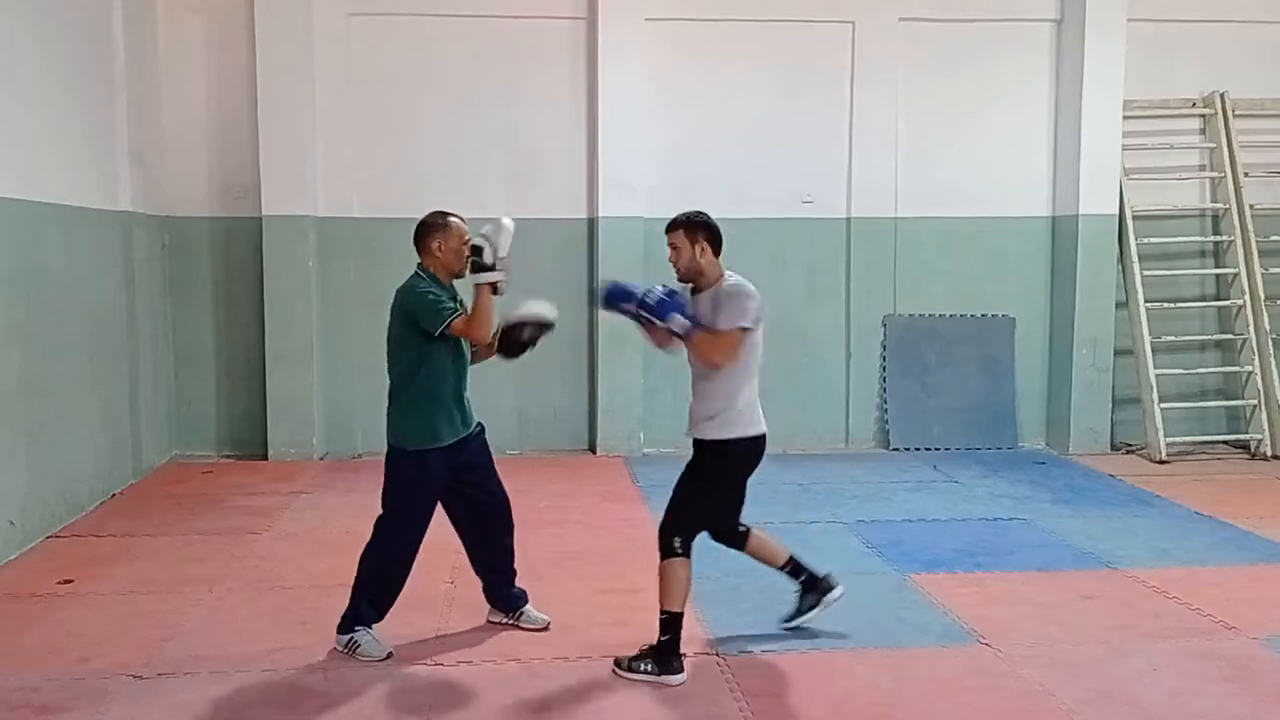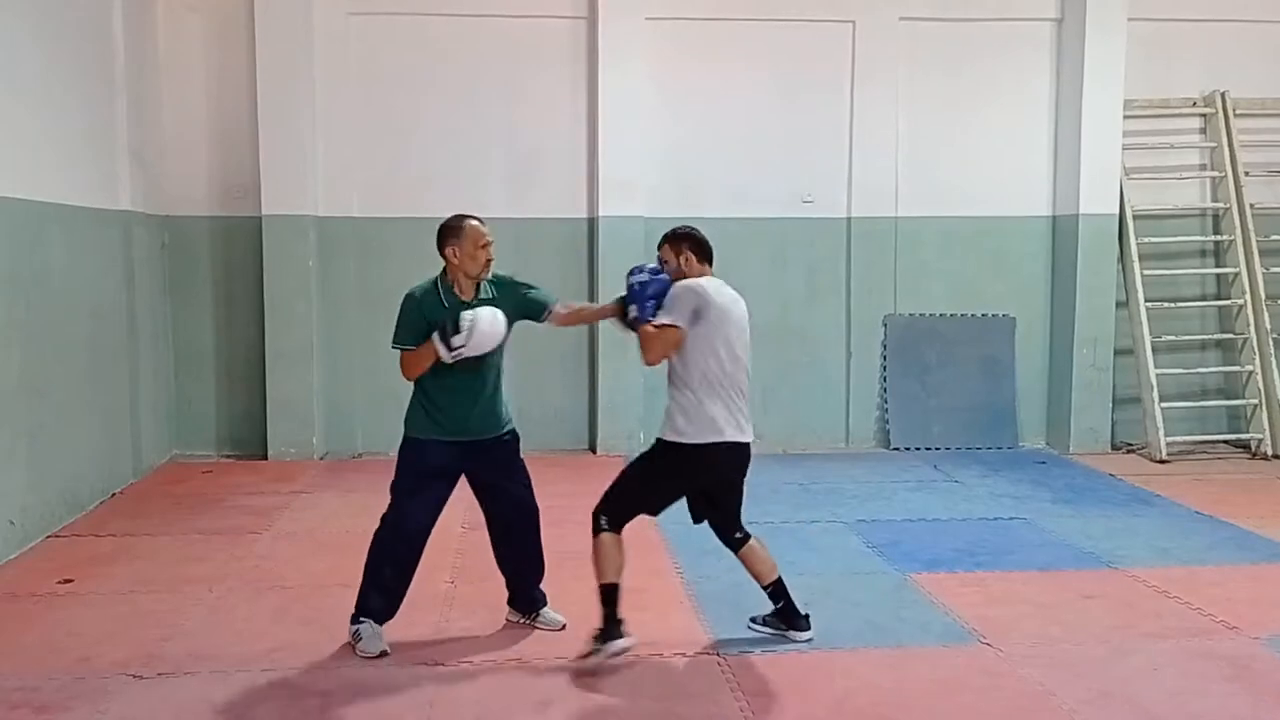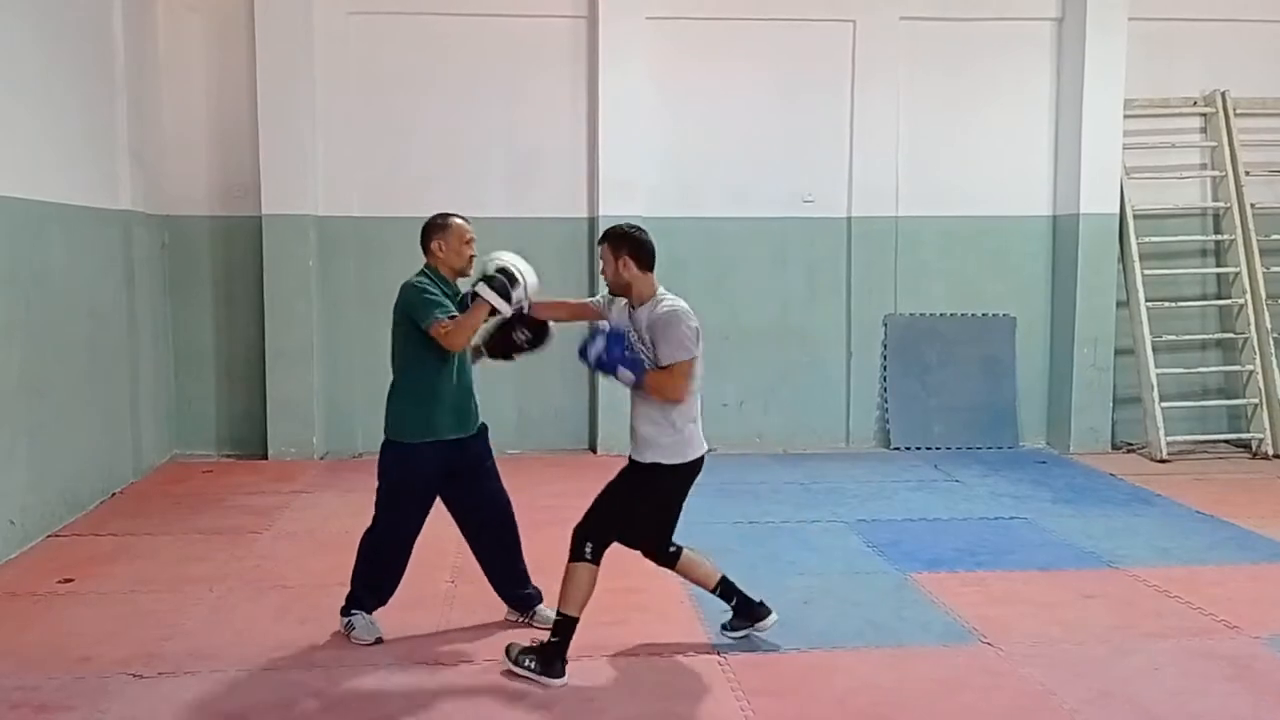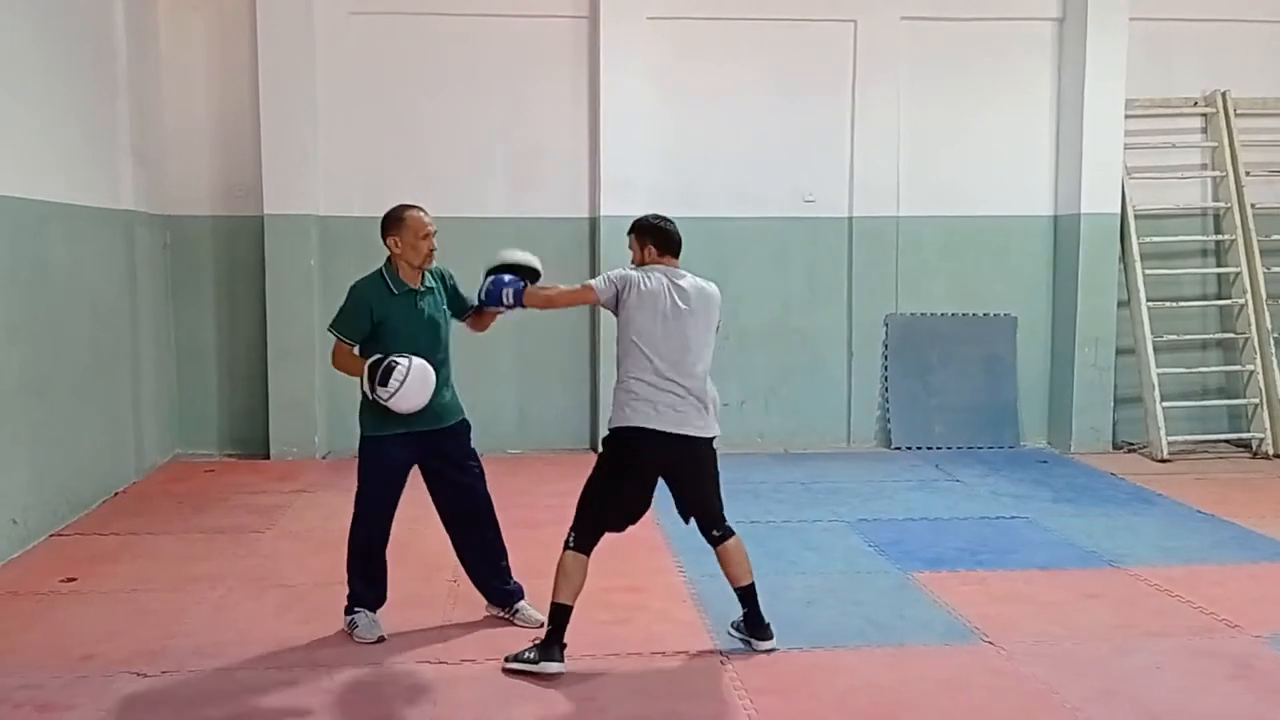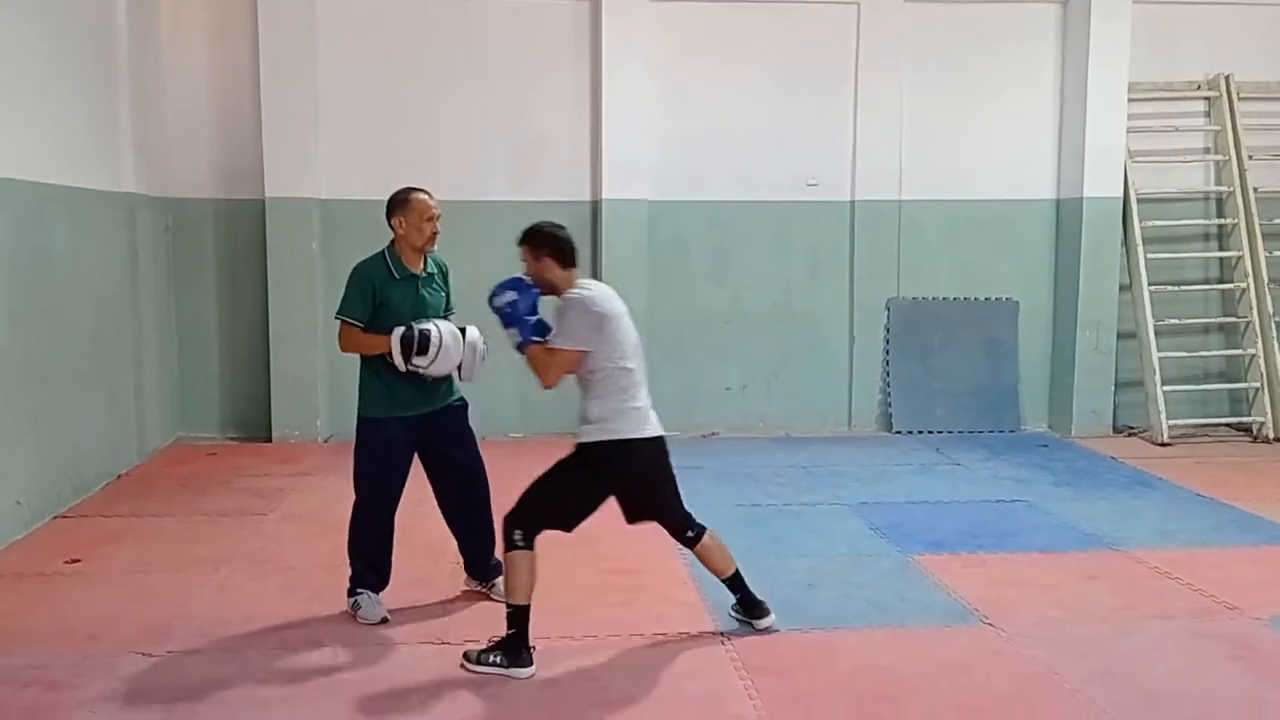
dt=0.4s
person 1, frame 1
left shoulder: (735, 293)
right shoulder: (700, 292)
left elbow: (717, 355)
right elbow: (665, 339)
left wrist: (673, 316)
right wrist: (638, 306)
left hip: (728, 439)
right hip: (727, 434)
left knee: (674, 534)
right knee: (726, 528)
left ankle: (665, 654)
right ankle: (816, 582)
person 1, frame 2
left shoulder: (689, 292)
right shoulder: (731, 299)
left elbow: (653, 353)
left wrist: (643, 309)
right wrist: (650, 307)
left hip: (688, 441)
right hip: (734, 443)
left knee: (608, 515)
right knee: (732, 530)
left ankle: (611, 626)
right ankle: (791, 616)
person 1, frame 3
left shoulder: (672, 316)
right shoulder: (625, 306)
left elbow: (676, 389)
right elbow: (580, 310)
left wrist: (622, 368)
right wrist: (525, 305)
left hip: (666, 458)
right hip: (665, 456)
left knee: (587, 540)
right knee: (657, 547)
left ankle: (552, 656)
right ankle: (749, 609)
person 1, frame 4
left shoulder: (628, 281)
right shoulder: (710, 294)
left elbow: (567, 297)
left wrist: (509, 293)
left hip: (636, 431)
right hip: (695, 433)
left knee: (584, 531)
right knee: (717, 528)
left ankle: (551, 645)
right ankle: (756, 623)
person 1, frame 5
left shoulder: (577, 304)
right shoulder: (601, 294)
left elbow: (550, 374)
left wrist: (520, 327)
right wrist: (532, 324)
left hip: (606, 443)
right hip: (647, 438)
left knee: (519, 527)
right knee: (683, 525)
left ankle: (516, 647)
right ankle: (751, 606)
person 2, frame 1
left shoulder: (443, 291)
right shoulder: (416, 293)
left elbow: (476, 348)
right elbow: (475, 329)
right wrist: (489, 275)
left hip: (461, 434)
right hip: (418, 443)
left knee: (493, 515)
right knee: (398, 534)
left ankle: (507, 602)
right ankle: (355, 626)
person 2, frame 2
left shoulder: (505, 290)
right shoulder: (420, 300)
left elbow: (563, 313)
right elbow: (410, 370)
left wrist: (617, 308)
right wrist: (443, 345)
left hip: (492, 435)
right hip: (430, 438)
left knee: (519, 519)
right knee: (403, 527)
left ankle: (526, 603)
right ankle: (367, 620)
person 2, frame 3
left shoulder: (454, 292)
right shoulder: (418, 291)
right elbow: (453, 340)
right wrist: (488, 299)
left hip: (464, 432)
right hip: (413, 438)
left knee: (494, 515)
right knee: (394, 527)
left ankle: (523, 601)
right ankle: (357, 609)
person 2, frame 4
left shoulder: (442, 280)
right shoulder: (367, 292)
left elbow: (477, 321)
right elbow: (340, 355)
right wrist: (373, 370)
left hip: (445, 423)
right hip: (385, 430)
left knee: (474, 511)
right knee: (372, 519)
left ankle: (504, 597)
right ankle: (361, 608)
person 2, frame 5
left shoulder: (439, 270)
right shoulder: (369, 274)
right elbow: (348, 338)
right wrist: (397, 341)
left hip: (443, 404)
right hip: (386, 412)
left knee: (469, 487)
right knee: (376, 500)
left ankle: (483, 572)
right ankle: (364, 589)
